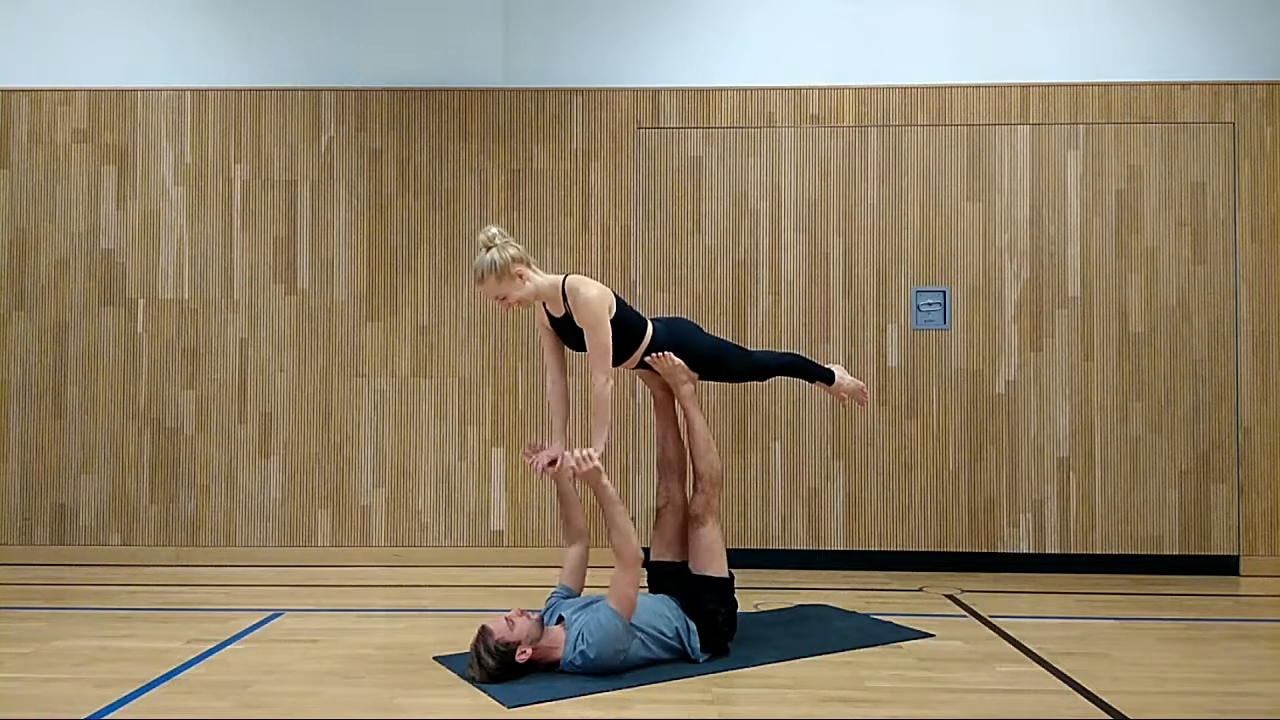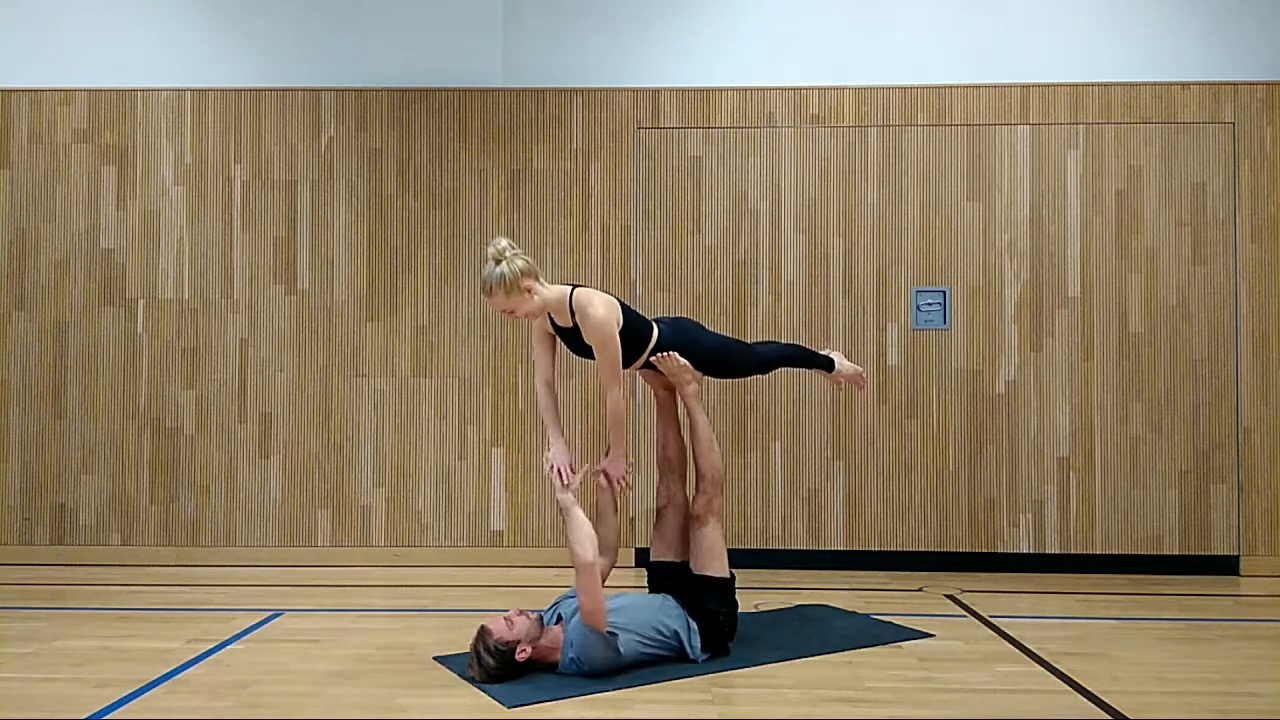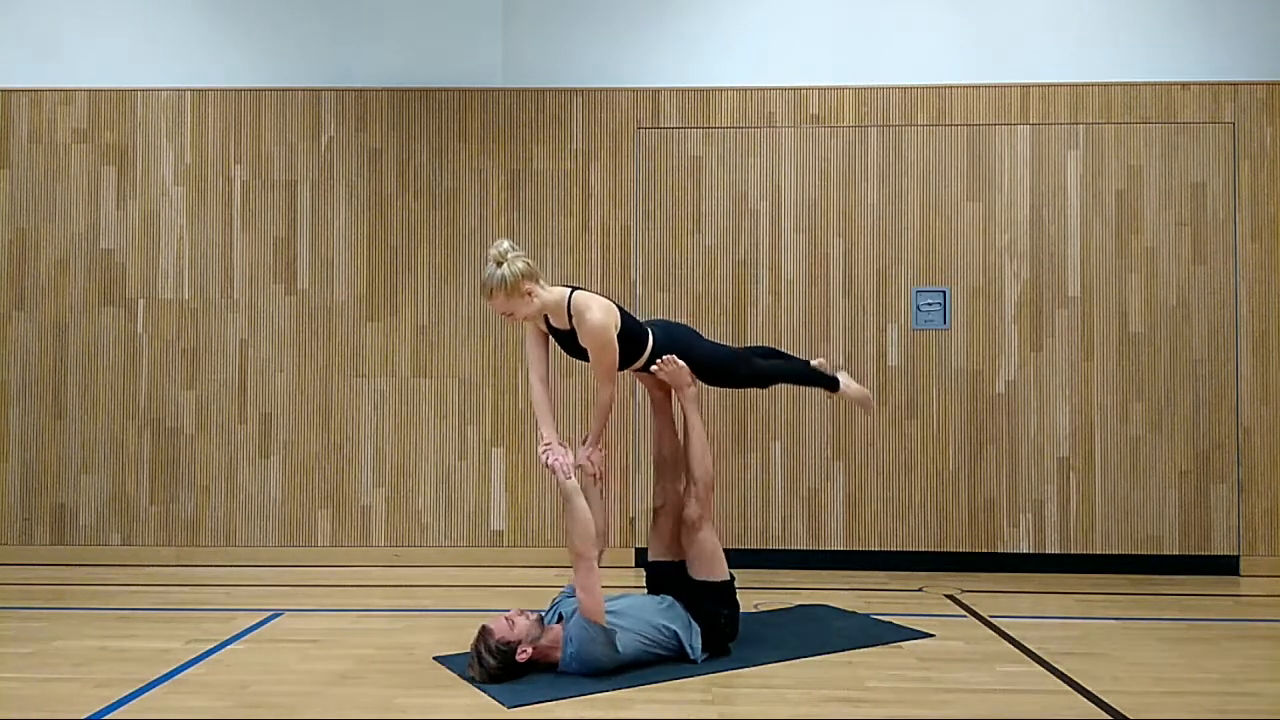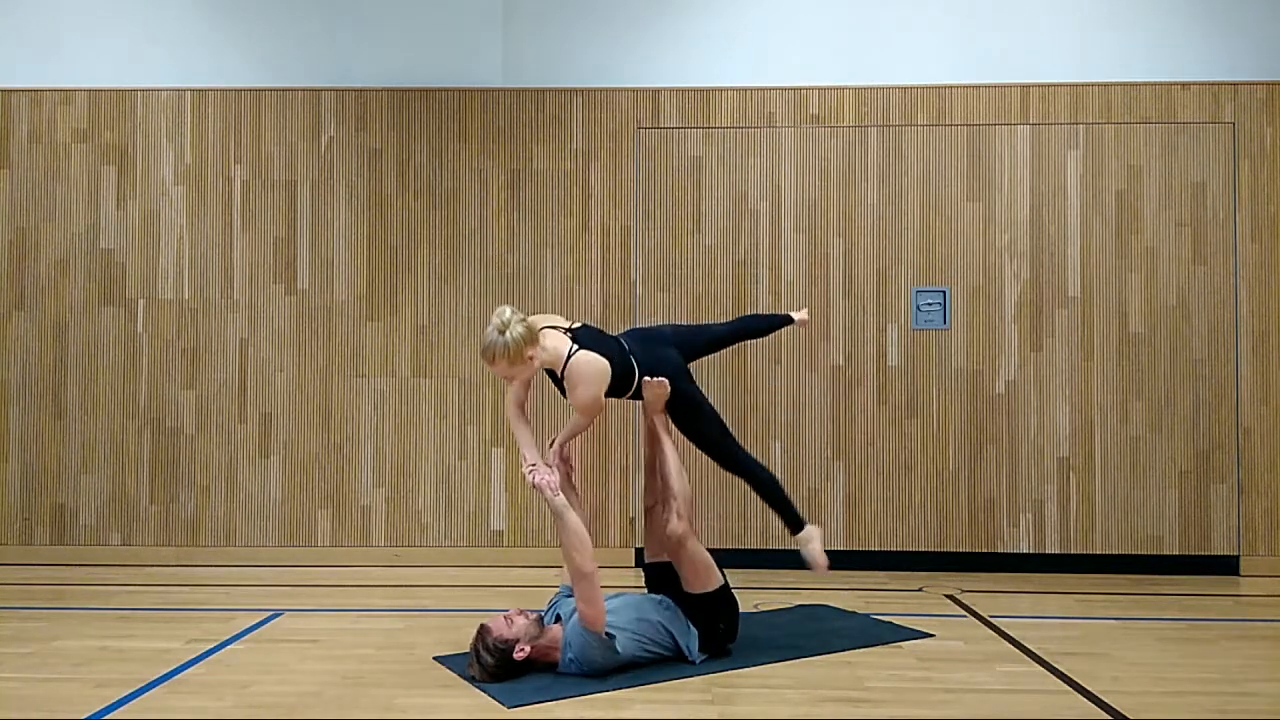
dt=0.7s
person 1, frame 1
left shoulder: (582, 295)
right shoulder: (544, 311)
left elbow: (602, 377)
right elbow: (555, 377)
left wrist: (597, 447)
right wrist: (558, 442)
left hip: (677, 347)
right hip: (656, 358)
left knee: (755, 366)
right knee: (752, 368)
left ankle: (830, 376)
right ankle: (826, 376)
person 1, frame 2
left shoulder: (592, 311)
right shoulder: (545, 316)
left elbow: (613, 391)
right elbow: (544, 384)
left wrist: (617, 454)
right wrist: (558, 445)
left hip: (683, 345)
right hip: (657, 346)
left knee: (757, 359)
right knee: (753, 359)
left ankle: (830, 362)
right ankle: (824, 362)
person 1, frame 3
left shoulder: (591, 317)
right shoulder: (539, 313)
left elbow: (607, 388)
right elbow: (537, 381)
left wrist: (593, 442)
right wrist: (549, 438)
left hip: (675, 350)
right hip: (648, 342)
left knee: (762, 374)
right knee: (738, 357)
left ankle: (836, 384)
right ankle: (810, 366)
person 1, frame 4
left shoulder: (583, 382)
right shoulder: (531, 329)
left elbow: (586, 418)
right elbow: (514, 407)
left wrist: (558, 444)
right wrist: (533, 458)
left hip: (662, 376)
right hip: (634, 347)
left knee: (731, 456)
right knee: (724, 332)
left ankle: (801, 531)
right ankle: (790, 318)
person 2, frame 1
left shoulder: (554, 617)
right shoulder: (593, 650)
left elbow: (576, 543)
right elbow: (629, 558)
left wrist: (564, 480)
right wrist: (600, 483)
left hip: (669, 603)
right hip: (703, 621)
right knee: (702, 506)
left ankle: (665, 394)
right ankle: (684, 392)
person 2, frame 2
left shoulder: (556, 617)
right shoulder: (583, 654)
left elbow: (603, 558)
right elbow: (587, 564)
left wrist: (605, 493)
right wrist: (566, 501)
left hip: (671, 603)
right hip: (704, 621)
right knee: (705, 506)
left ankle: (667, 394)
right ankle: (689, 393)
person 2, frame 3
left shoulder: (556, 617)
right shoulder: (584, 650)
left elbow: (593, 549)
right elbow: (584, 559)
left wrist: (589, 481)
right wrist: (568, 487)
left hip: (669, 605)
right hip: (705, 623)
right knee: (694, 513)
left ankle: (661, 393)
right ankle: (687, 396)
person 2, frame 4
left shoulder: (557, 614)
right shoulder: (582, 653)
left elbow: (577, 567)
right elbow: (584, 572)
left wrist: (565, 484)
right wrist: (557, 502)
left hip: (672, 607)
right hip: (704, 626)
right knee: (676, 528)
right ankle: (656, 416)
